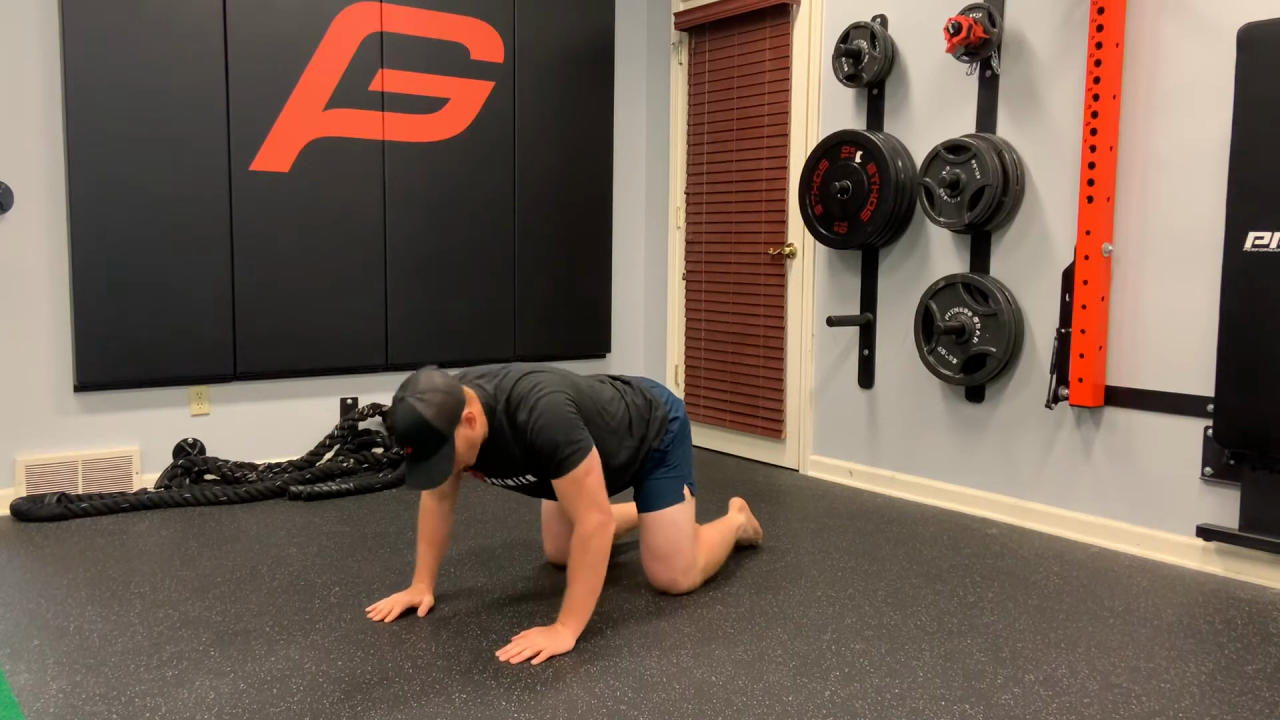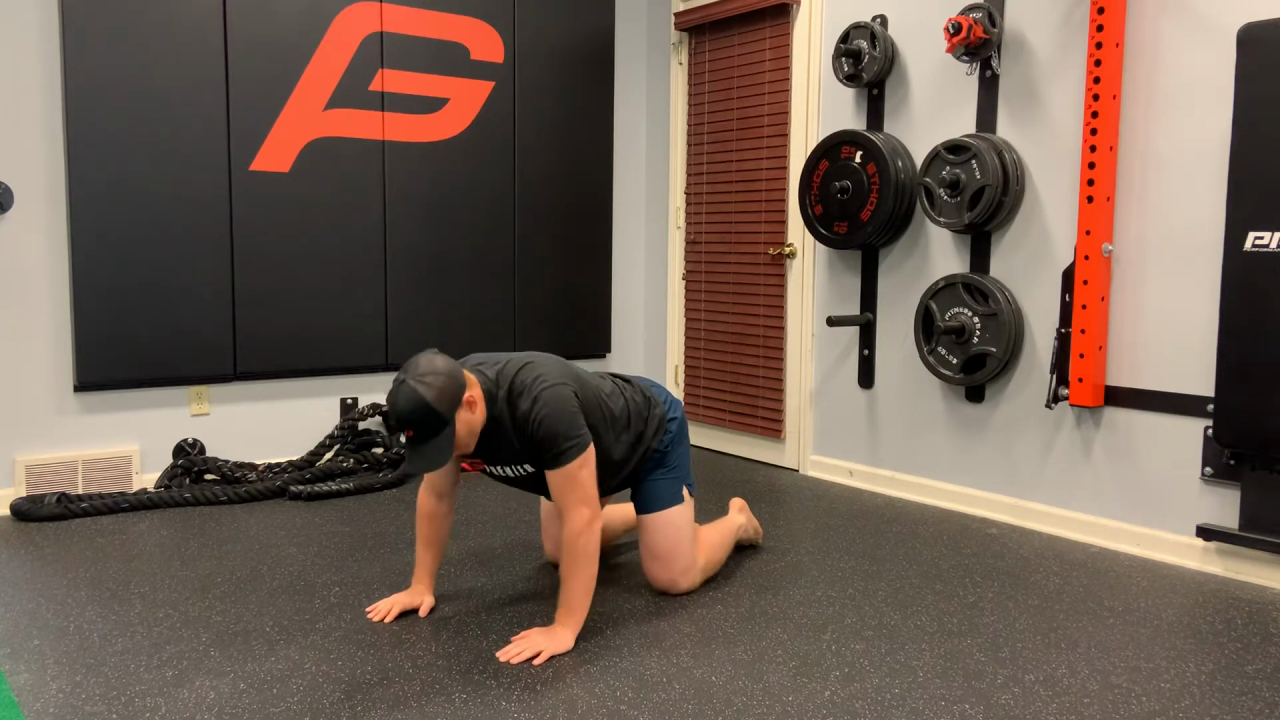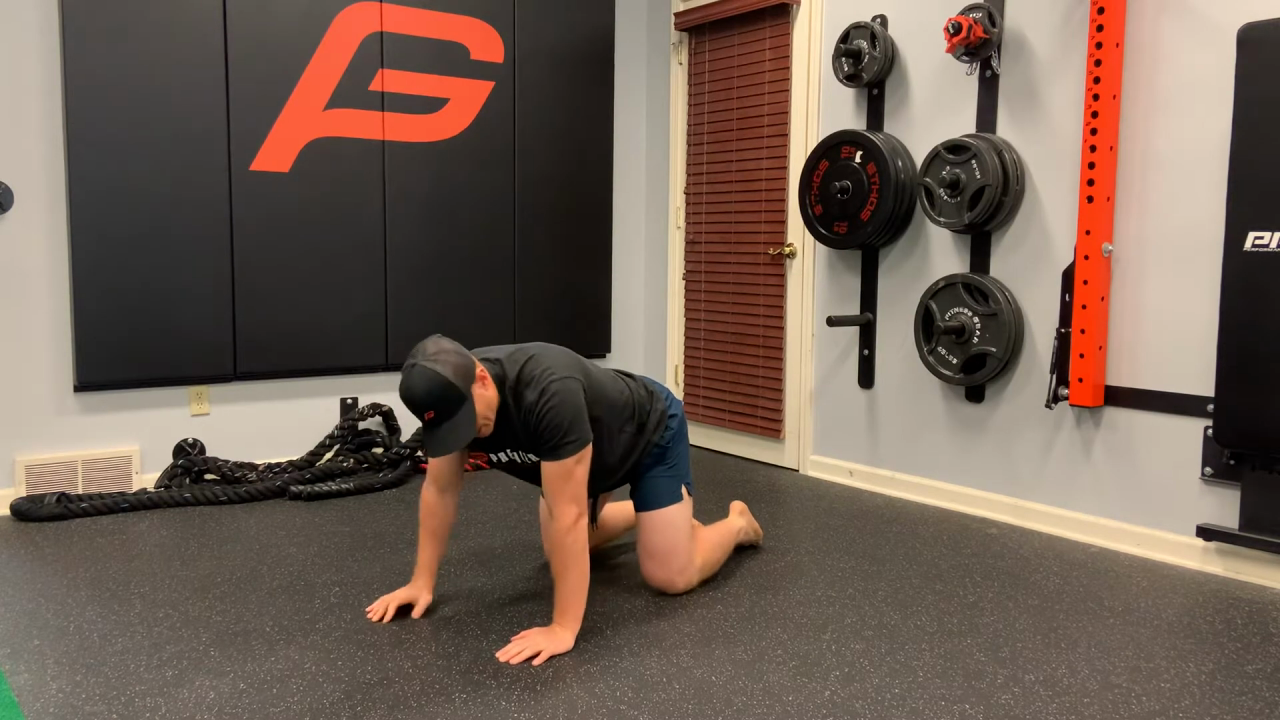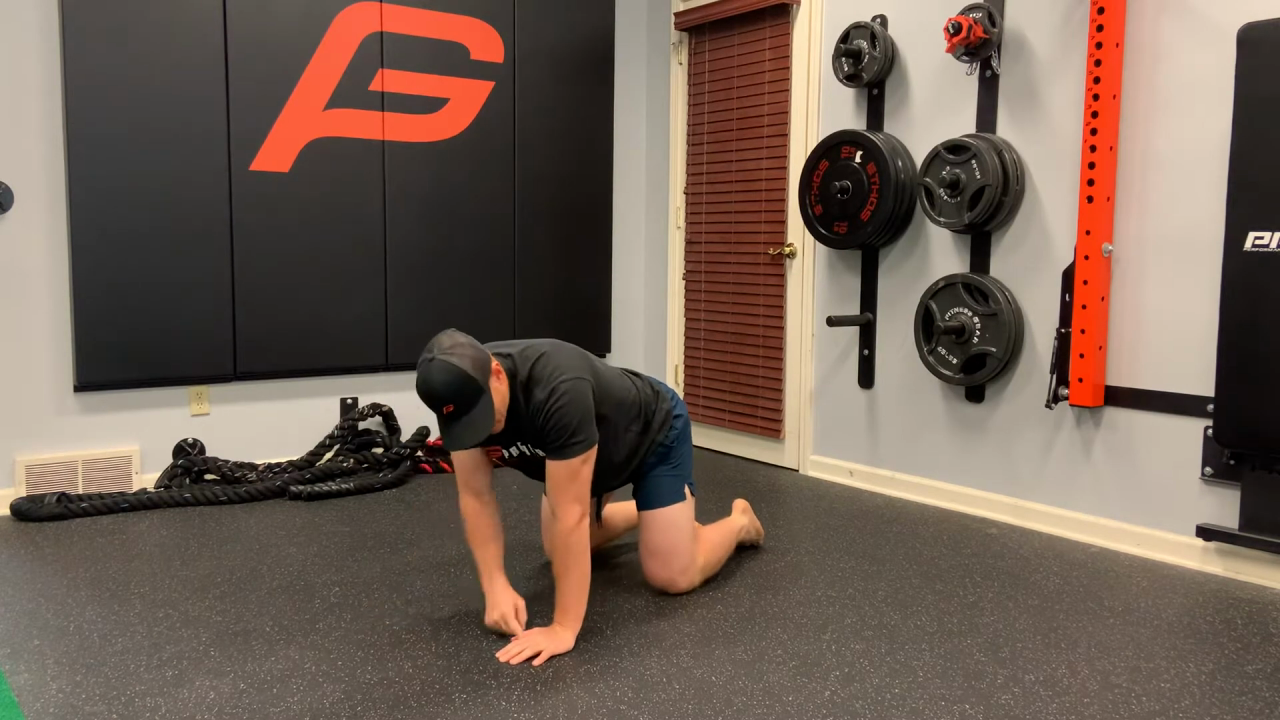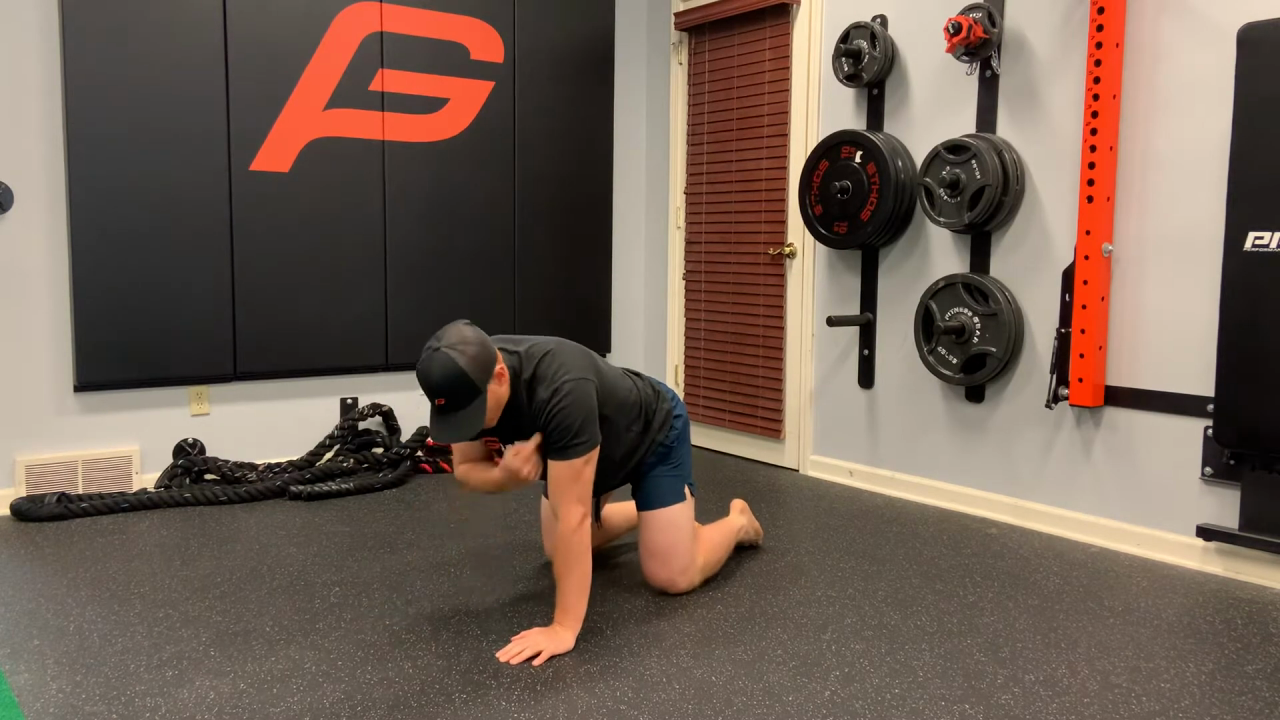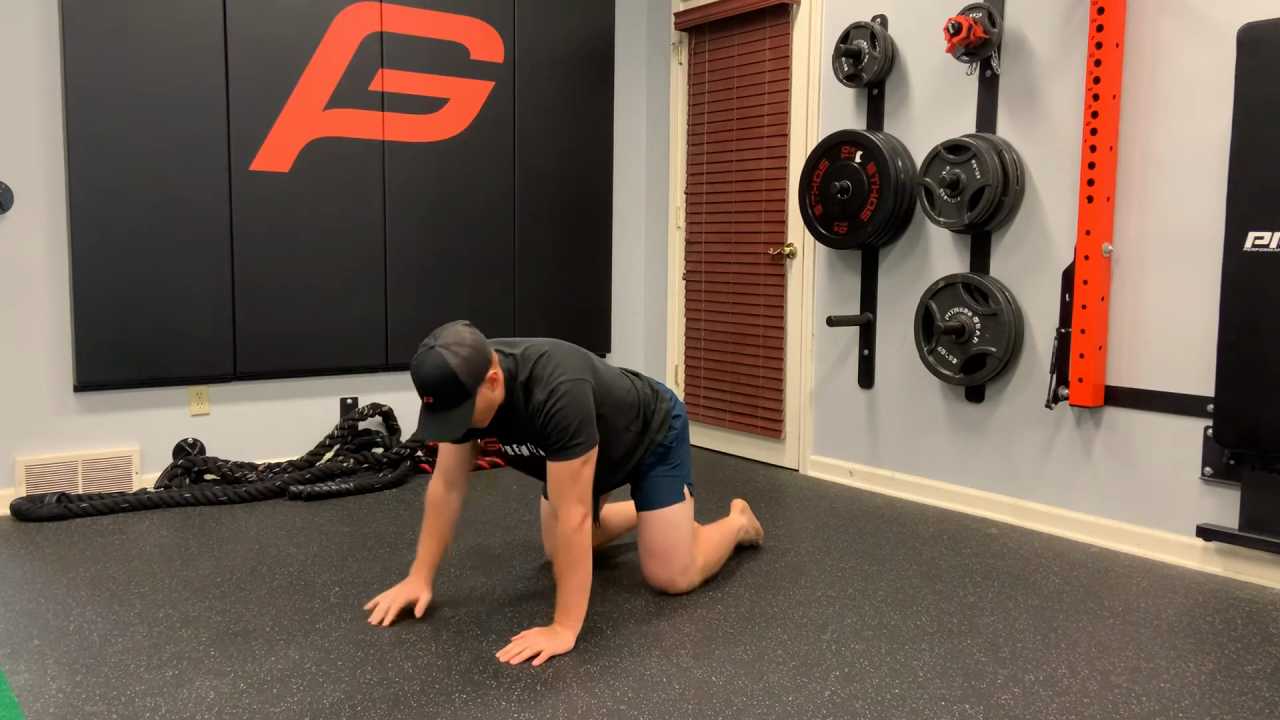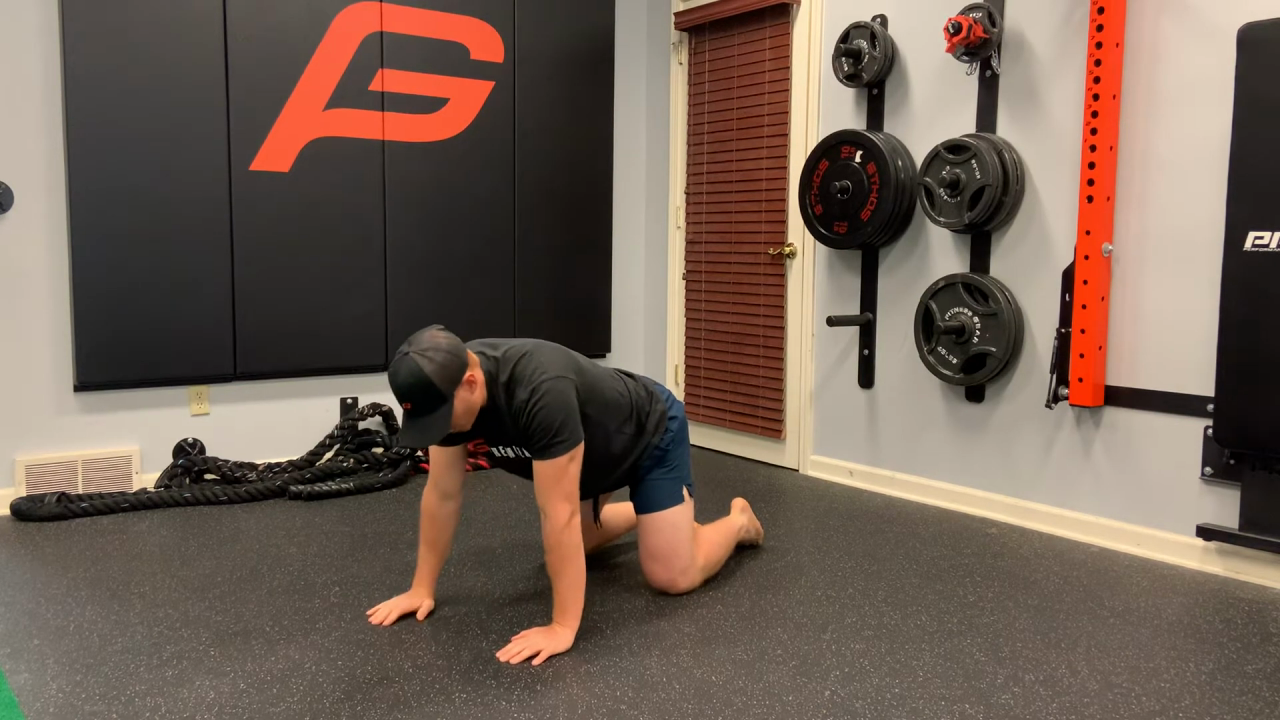
dt=0.3s
person 1, frame 1
left shoulder: (541, 415)
right shoulder: (444, 413)
left elbow: (596, 520)
right elbow: (439, 499)
left wrist: (565, 629)
right wrist: (422, 585)
left hip: (655, 430)
right hip: (600, 434)
left knee: (673, 577)
right knee: (560, 555)
left ankle: (735, 521)
right ankle: (641, 512)
person 1, frame 2
left shoulder: (543, 403)
right shoulder: (445, 404)
left elbow: (582, 515)
right elbow: (436, 496)
left wrist: (564, 629)
right wrist: (422, 585)
left hip: (653, 432)
right hip: (599, 435)
left knee: (673, 578)
right knee: (559, 554)
left ankle: (736, 521)
right ankle: (643, 513)
person 1, frame 3
left shoulder: (550, 392)
right shoulder: (445, 394)
left elbow: (569, 513)
right elbow: (440, 488)
left wrist: (562, 629)
right wrist: (421, 580)
left hip: (652, 431)
right hip: (593, 444)
left knee: (671, 577)
right knee: (560, 551)
left ankle: (735, 523)
right ankle: (639, 512)
person 1, frame 4
left shoulder: (559, 390)
right shoulder: (462, 392)
left elbow: (570, 512)
right elbow: (475, 494)
left wrist: (564, 629)
right wrist: (498, 586)
left hip: (655, 431)
right hip: (599, 439)
left knee: (672, 576)
right knee: (560, 553)
left ankle: (739, 522)
right ankle: (644, 511)
person 1, frame 5
left shoulder: (562, 389)
right shoulder: (463, 385)
left elbow: (572, 512)
right elbow: (466, 466)
left wrist: (565, 628)
right wrist: (507, 475)
left hip: (654, 432)
right hip: (589, 448)
left knee: (673, 577)
right knee: (559, 553)
left ankle: (738, 522)
right ankle: (642, 512)
person 1, frame 6
left shoulder: (558, 391)
right shoulder: (459, 384)
left elbow: (572, 512)
right elbow: (447, 483)
left wrist: (564, 629)
right wrist: (418, 577)
left hip: (653, 434)
left knee: (671, 577)
right knee: (559, 551)
left ankle: (737, 522)
right ankle: (641, 512)
person 1, frame 7
left shoulder: (542, 391)
right shoulder: (448, 388)
left elbow: (559, 512)
right elbow: (442, 494)
left wrist: (563, 628)
right wrist: (422, 589)
left hip: (652, 432)
right hip: (595, 445)
left knee: (673, 578)
right knee: (564, 549)
left ankle: (738, 522)
right ankle: (641, 512)
